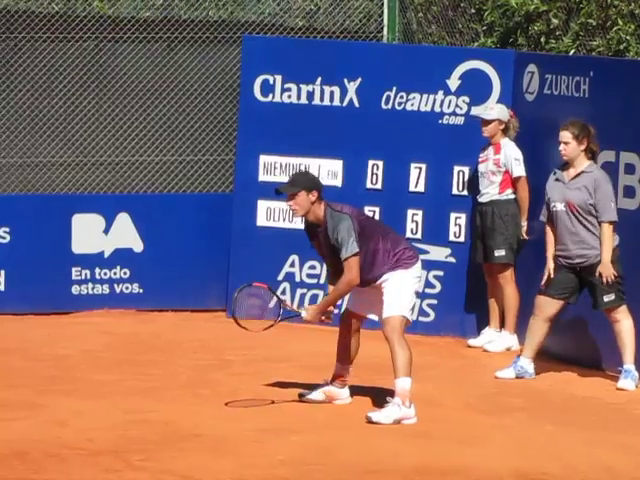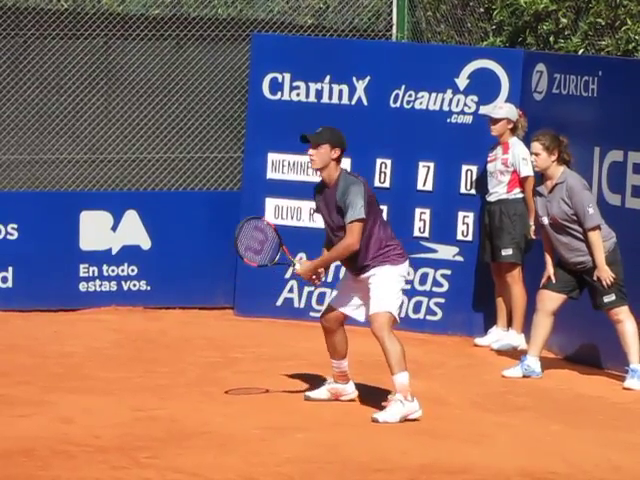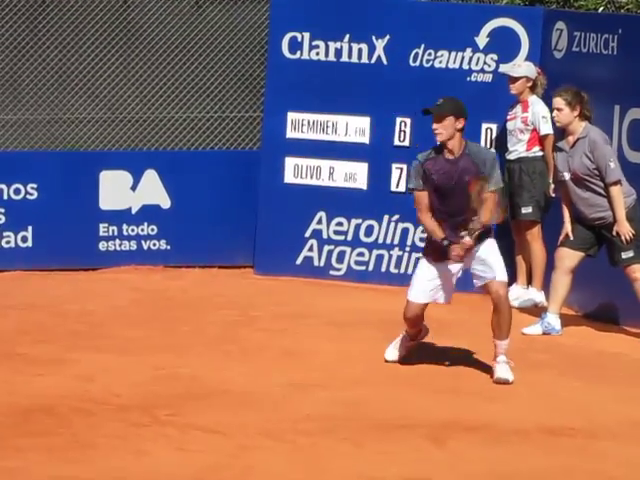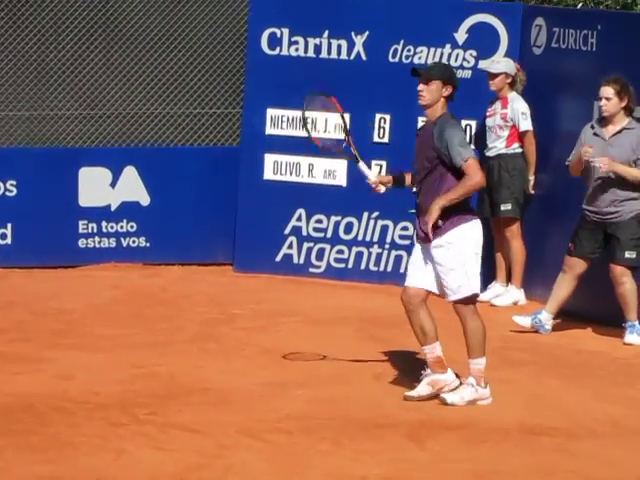
dt=1s
person 1, frame 1
left shoulder: (341, 220)
right shoulder: (311, 226)
left elbow: (351, 277)
right elbow: (335, 266)
left wrist: (319, 308)
right wrist: (329, 303)
left hip: (400, 267)
right hip: (372, 273)
left knee: (392, 328)
right knee: (348, 322)
left ankle: (403, 404)
right ankle: (338, 386)
person 1, frame 2
left shoulder: (352, 186)
right shoulder: (320, 191)
left elbow: (353, 241)
left wrist: (314, 265)
right wrist: (322, 266)
left hip: (386, 263)
right hip: (357, 269)
left knee: (380, 325)
right knee: (330, 319)
left ankle: (405, 400)
right ankle: (341, 383)
person 1, frame 3
left shoulder: (485, 157)
right shoulder: (423, 164)
left elbow: (490, 205)
right elbow: (424, 213)
left wrist: (470, 237)
right wrist: (447, 243)
left hip: (479, 240)
right hip: (441, 247)
left knee: (500, 294)
right knee: (412, 312)
left ankle: (500, 358)
right ankle: (412, 336)
person 1, frame 4
left shoulder: (447, 130)
right shoulder: (426, 130)
left elbow: (476, 178)
left wrist: (438, 205)
right wrist: (396, 179)
left hip: (455, 230)
right hip: (431, 234)
left knee: (464, 304)
right knee: (413, 298)
left ankle: (477, 383)
right ankle: (439, 372)
person 2, frame 1
left shoulder: (597, 178)
right shoulder: (554, 179)
left elbow: (607, 222)
right elbow: (550, 222)
left wrist: (605, 260)
right wrist: (550, 258)
left hip: (597, 258)
right hip: (565, 260)
left knee: (617, 312)
right knee: (542, 308)
right ankle: (524, 364)
person 2, frame 2
left shoulder: (573, 184)
right shoulder: (539, 189)
left elbow: (593, 226)
right elbow: (545, 230)
left wrist: (601, 264)
right wrist: (549, 264)
left hip: (600, 257)
right hip: (569, 261)
left knee: (618, 312)
right knee: (544, 303)
right ankle: (531, 363)
person 2, frame 3
left shoulder: (595, 139)
right shoulder: (559, 145)
left elbow: (614, 181)
right elbow: (564, 187)
right wrist: (567, 221)
left hip: (619, 214)
right hip: (586, 217)
right knee: (562, 261)
right ankle: (551, 320)
person 2, frame 4
right shoulder: (591, 131)
right elbow: (574, 170)
left wrist: (615, 167)
right wrist: (581, 159)
right hip: (592, 214)
right knee: (571, 266)
right ankle: (544, 318)
person 3, frame 1
left shoulder: (509, 149)
right shoulder: (485, 151)
left elbow: (522, 187)
right elbow: (484, 184)
left wrist: (522, 221)
right wrist: (483, 213)
left hip: (502, 212)
right hip: (484, 211)
left knee: (504, 276)
right knee: (490, 275)
left ankle: (510, 335)
right ankle: (493, 330)
person 3, frame 2
left shoulder: (517, 148)
right shoulder: (494, 150)
left elbow: (529, 186)
right elbow: (493, 183)
left wrist: (531, 221)
right wrist: (492, 210)
left hip: (511, 211)
right hip: (493, 210)
left knee: (512, 275)
right knee: (498, 275)
left ankle: (517, 334)
right ankle: (500, 329)
person 3, frame 3
left shoulder: (537, 107)
right shoulder: (513, 109)
left elbow: (549, 144)
right elbow: (512, 141)
left wrist: (550, 179)
right wrist: (508, 169)
left hip: (531, 170)
right hip: (512, 169)
left knee: (532, 233)
right knee: (517, 232)
left ankle: (537, 291)
right ankle: (521, 286)
person 3, frame 4
left shoulder: (516, 103)
right shoulder: (493, 105)
left elbow: (529, 141)
right elbow: (491, 137)
left wrist: (530, 175)
right wrist: (488, 164)
left hip: (510, 166)
right hip: (491, 165)
left knee: (511, 230)
right knee: (497, 230)
left ankle: (516, 289)
right ankle: (500, 284)
